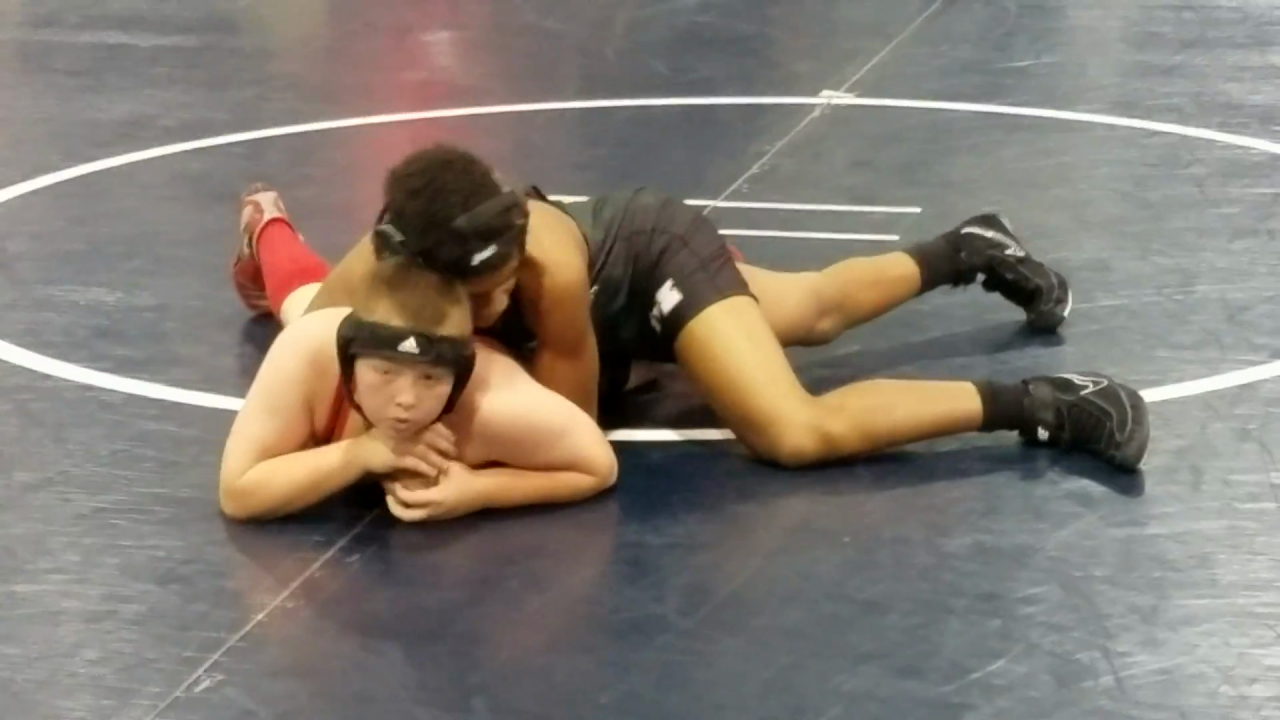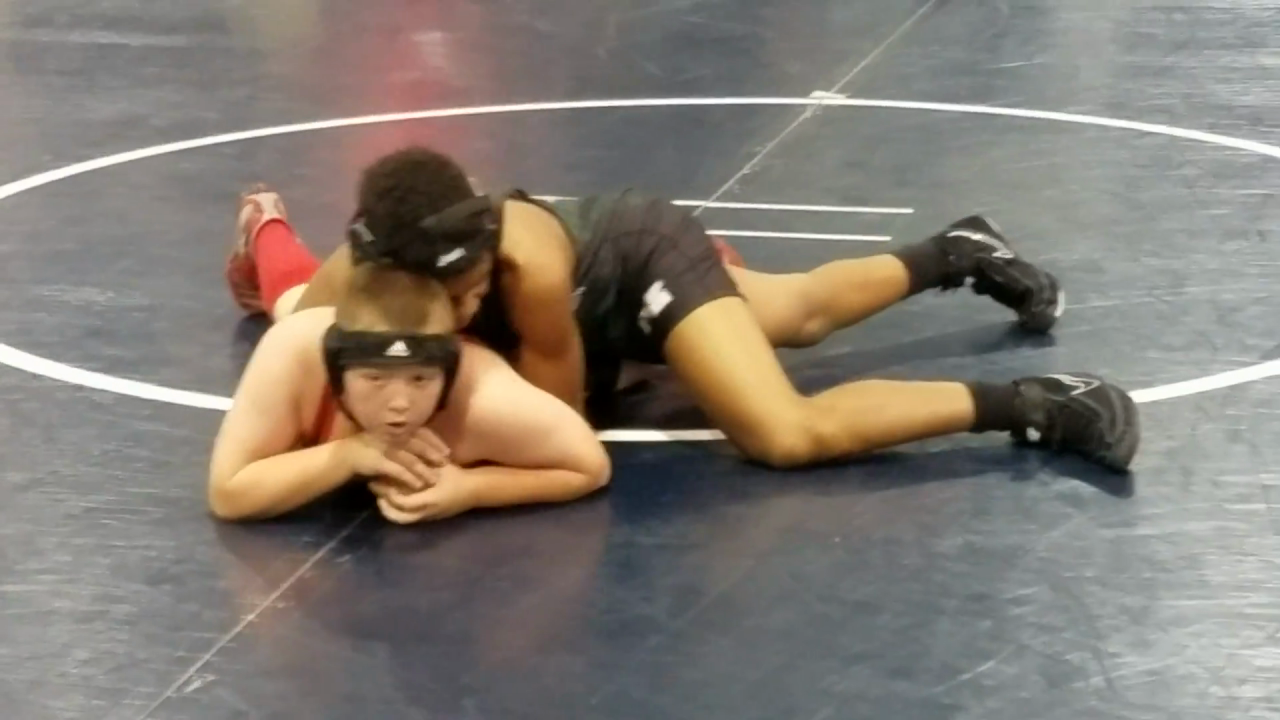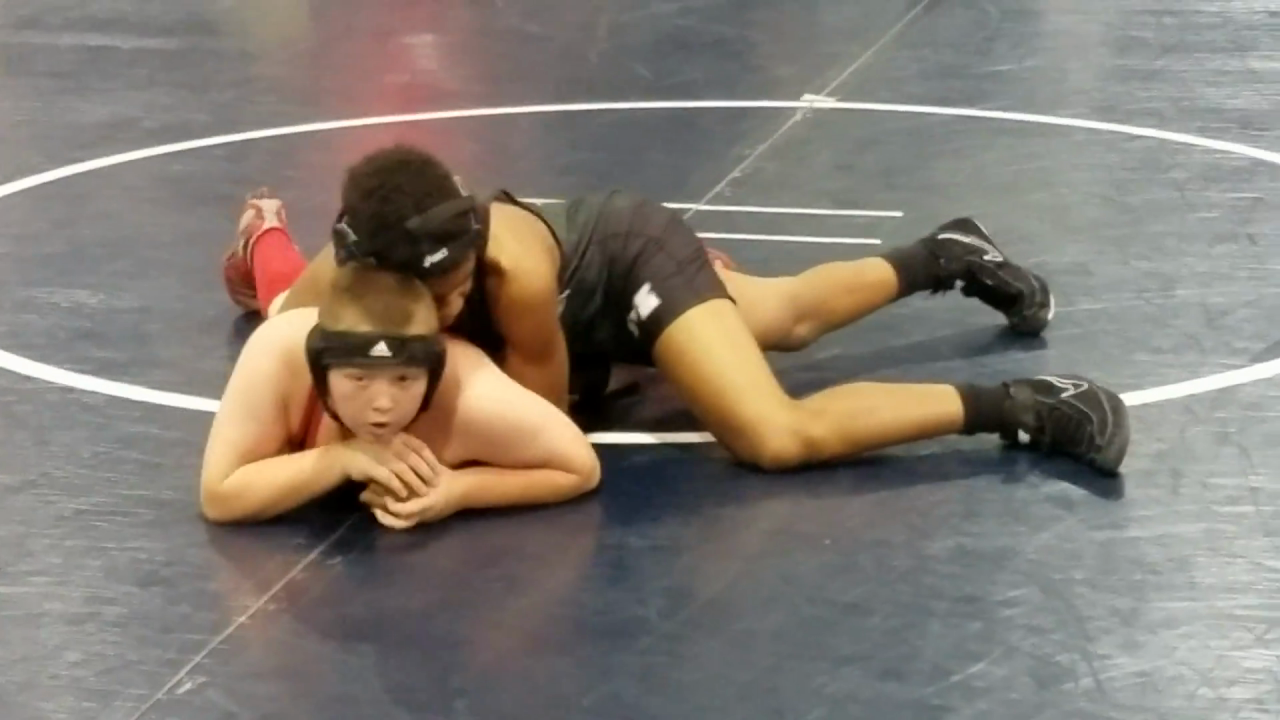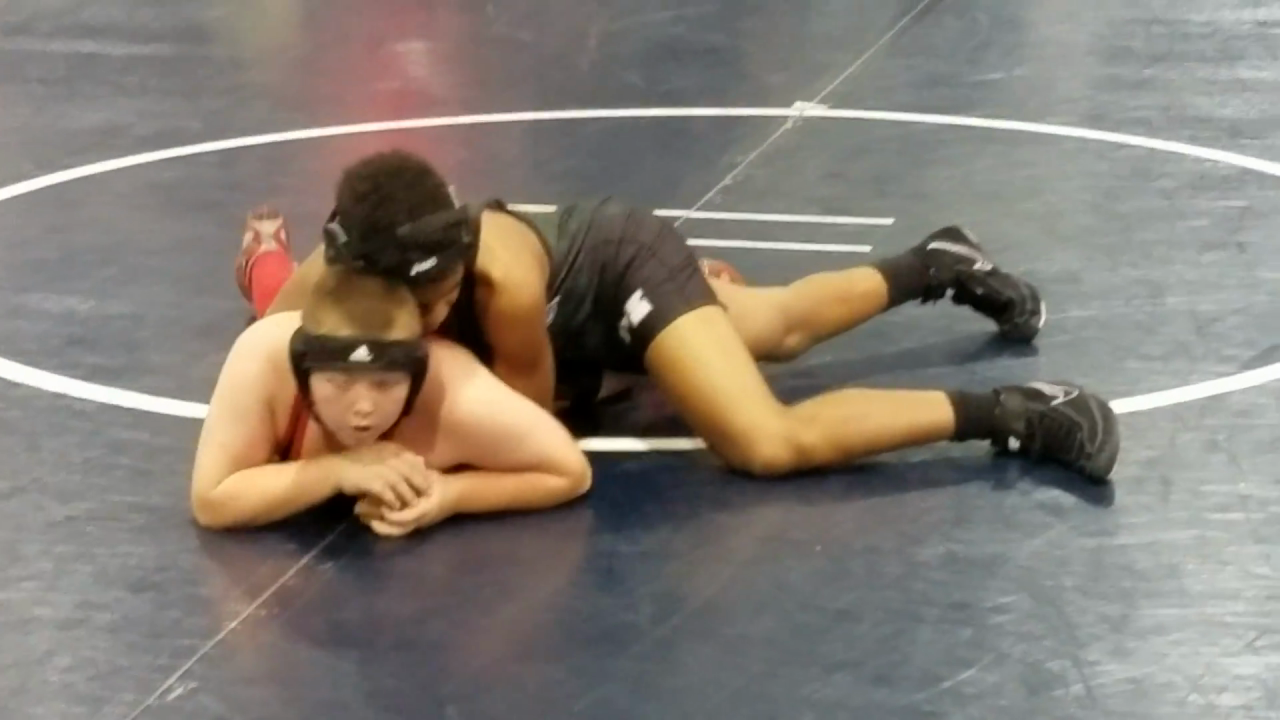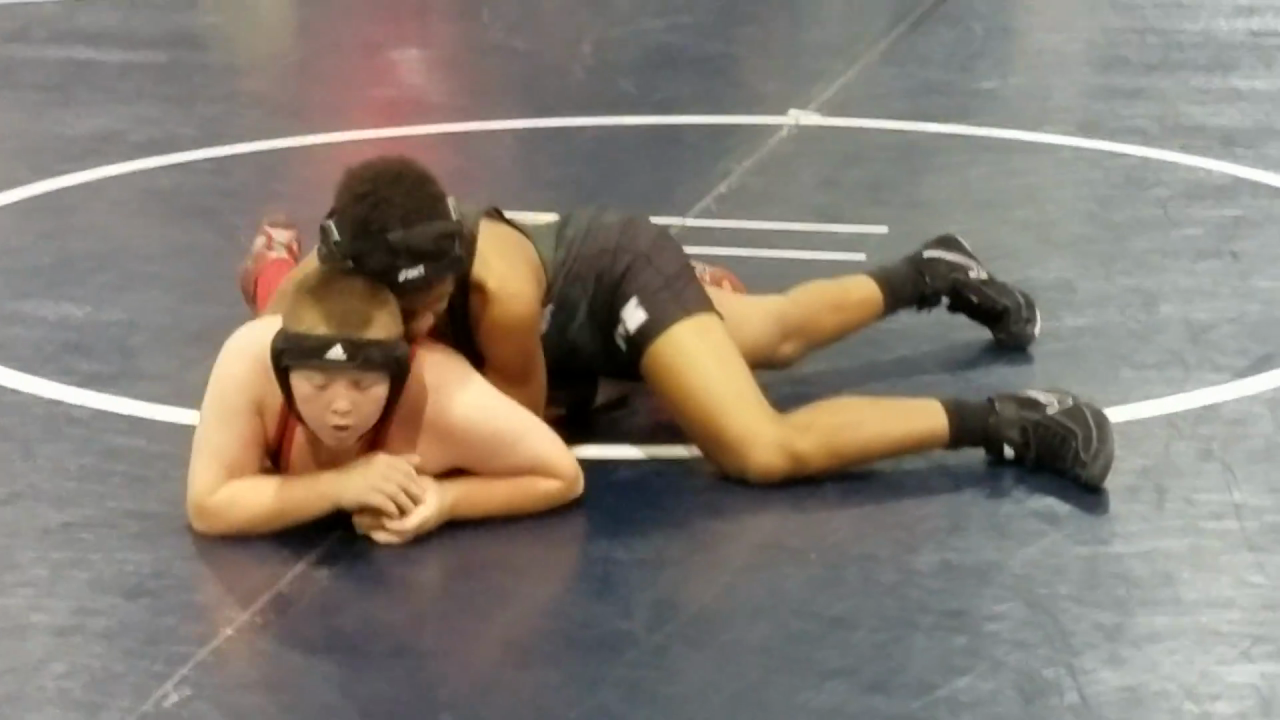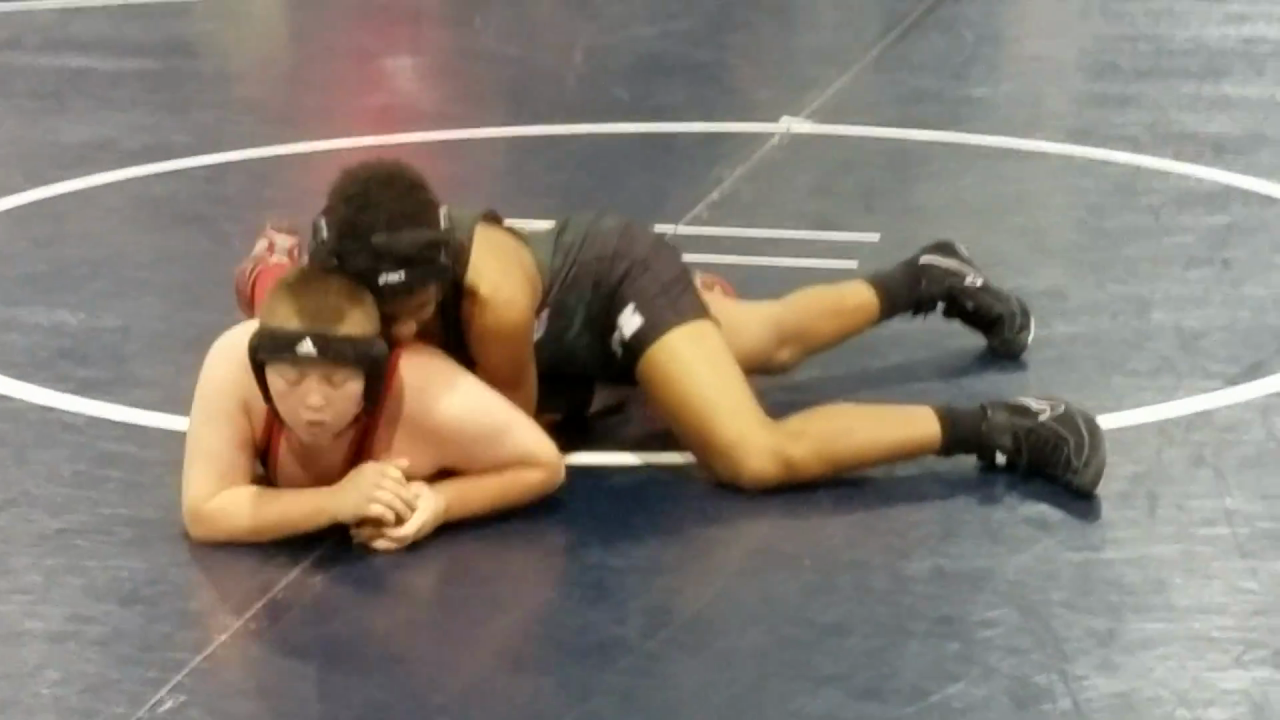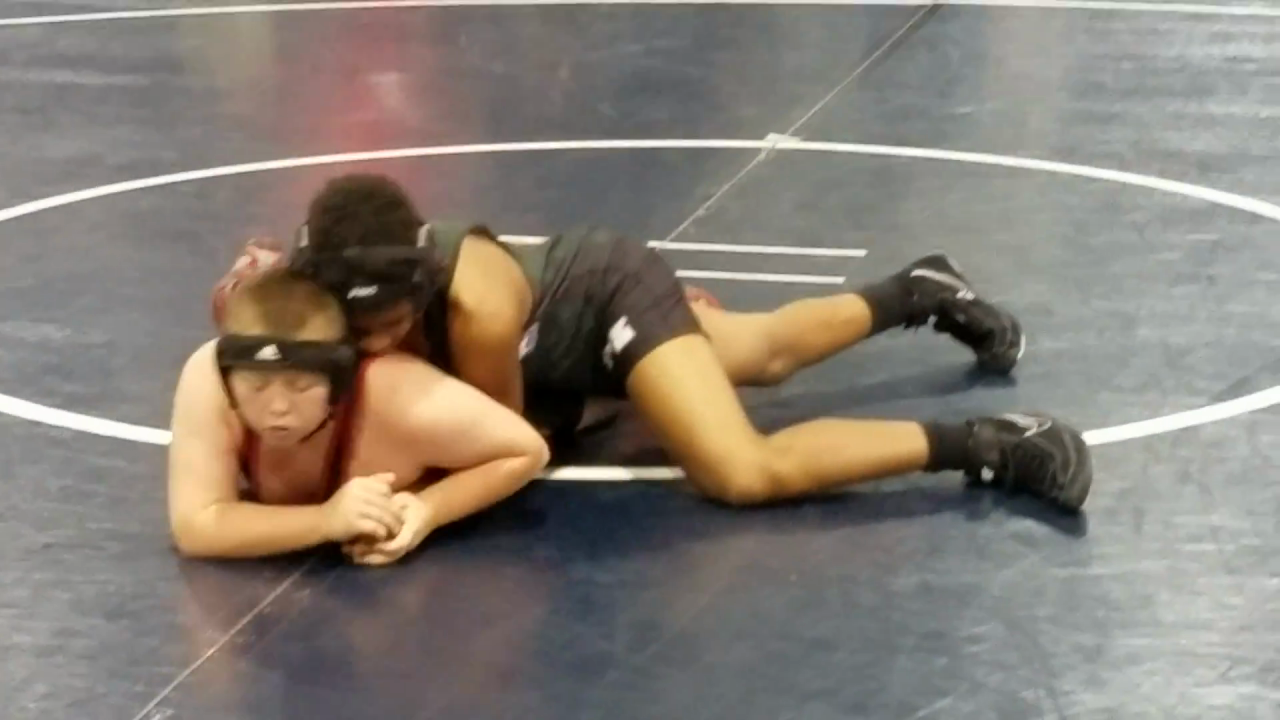
dt=0.1s
person 1, frame 1
left shoulder: (546, 263)
right shoulder: (377, 273)
left elbow: (573, 411)
left hip: (658, 254)
right hip: (620, 257)
left knee: (798, 433)
right knee: (815, 310)
left ankle: (1039, 405)
right ankle: (967, 251)
person 1, frame 2
left shoulder: (527, 261)
right shoulder: (356, 273)
left elbow: (558, 410)
left hip: (646, 255)
right hip: (601, 278)
left knee: (788, 434)
right knee: (806, 312)
left ankle: (1032, 406)
right ankle: (956, 252)
person 1, frame 3
left shoulder: (514, 264)
right shoulder: (341, 276)
left elbow: (544, 413)
left hip: (635, 256)
right hip: (592, 278)
left knee: (778, 437)
right knee: (795, 316)
left ankle: (1021, 408)
right ankle: (945, 257)
person 1, frame 4
left shoulder: (501, 273)
right shoulder: (336, 271)
left hip: (626, 265)
right hip: (586, 283)
left knee: (770, 444)
right knee: (786, 328)
left ankle: (1011, 415)
right ankle: (937, 264)
person 1, frame 5
left shoulder: (496, 282)
right shoulder: (334, 276)
left hip: (622, 274)
right hip: (585, 286)
left knee: (766, 451)
right knee: (782, 334)
left ankle: (1007, 424)
right ankle: (931, 274)
person 1, frame 6
left shoulder: (492, 293)
right shoulder: (331, 270)
left hip: (621, 279)
right hip: (575, 285)
left knee: (758, 459)
right knee: (779, 340)
left ankle: (992, 430)
right ankle: (925, 277)
person 1, frame 7
left shoulder: (476, 304)
right shoulder: (322, 284)
left hip: (612, 291)
right hip: (563, 287)
left knee: (746, 473)
right knee: (773, 350)
left ankle: (982, 446)
right ankle: (918, 292)
person 2, frame 1
left shoulder: (491, 405)
right shoulder: (310, 353)
left elbow: (599, 468)
right elbow: (237, 493)
left wrist: (476, 488)
right wrist: (361, 452)
right ankle: (266, 224)
person 2, frame 2
left shoulder: (480, 398)
right shoulder: (294, 355)
left elbow: (591, 470)
right elbow: (226, 493)
left wrist: (468, 489)
right wrist: (351, 452)
person 2, frame 3
left shoulder: (468, 397)
right shoulder: (282, 356)
left elbow: (581, 471)
right elbow: (218, 497)
left wrist: (460, 490)
right wrist: (341, 459)
person 2, frame 4
left shoulder: (457, 397)
right shoulder: (263, 357)
left elbow: (572, 474)
right elbow: (210, 501)
left wrist: (449, 494)
right wrist: (338, 472)
person 2, frame 5
left shoulder: (446, 400)
right shoulder: (251, 361)
left elbow: (564, 477)
right elbow: (206, 508)
left wrist: (446, 500)
right wrist: (334, 486)
person 2, frame 6
left shoulder: (428, 396)
right shoulder: (234, 367)
left elbow: (547, 466)
right elbow: (203, 515)
left wrist: (439, 502)
right wrist: (336, 501)
person 2, frame 7
left shoulder: (401, 399)
right shoulder: (209, 378)
left elbow: (527, 452)
right elbow: (192, 529)
left wrist: (427, 510)
right wrist: (326, 520)
